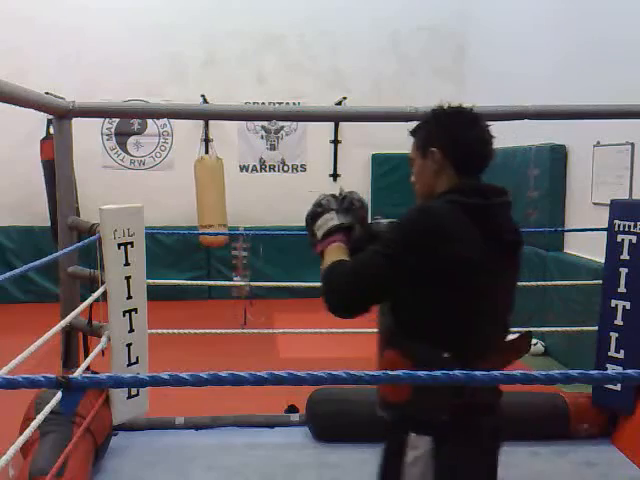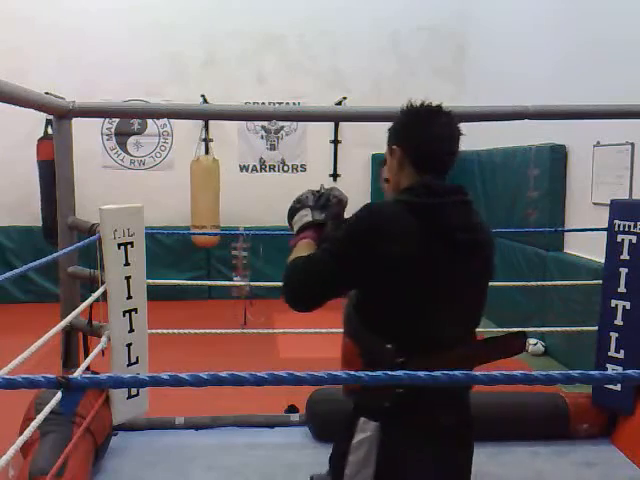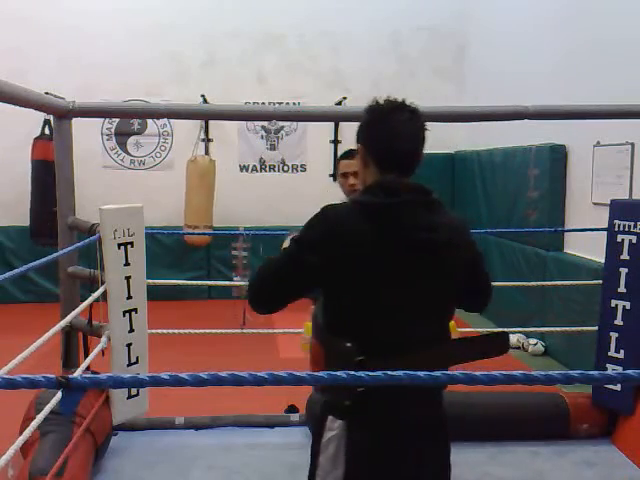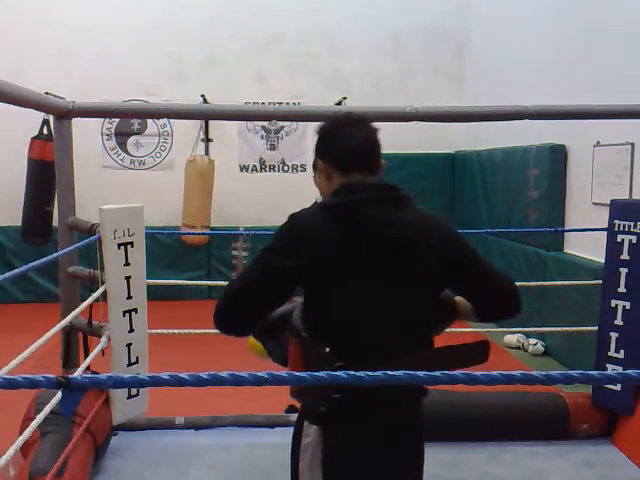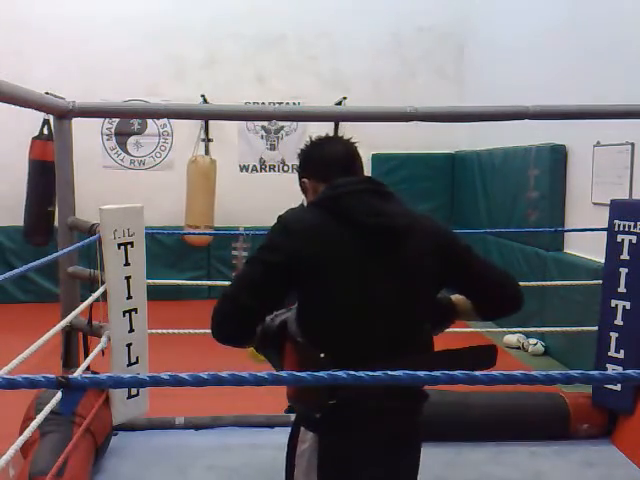
dt=0.3s
person 1, frame 1
left shoulder: (429, 222)
right shoulder: (498, 227)
left elbow: (346, 297)
left wrist: (332, 236)
right wrist: (365, 237)
left hip: (432, 422)
right hip: (478, 414)
person 1, frame 2
left shoulder: (379, 221)
right shoulder: (474, 229)
left elbow: (301, 291)
left wrist: (306, 232)
left hip: (391, 412)
right hip: (451, 408)
person 1, frame 3
left shoulder: (337, 225)
right shoulder: (452, 231)
left elbow: (262, 296)
right elbow: (477, 296)
left wrist: (297, 254)
left hip: (358, 413)
right hip: (425, 408)
person 1, frame 4
left shoulder: (309, 228)
right shoulder: (432, 230)
left elbow: (231, 315)
right elbow: (504, 300)
left hip: (336, 418)
right hip: (404, 412)
person 1, frame 5
left shoulder: (299, 229)
right shoulder: (427, 230)
left elbow: (229, 323)
right elbow: (505, 296)
right wrist: (449, 307)
left hip: (335, 422)
right hip: (402, 416)
